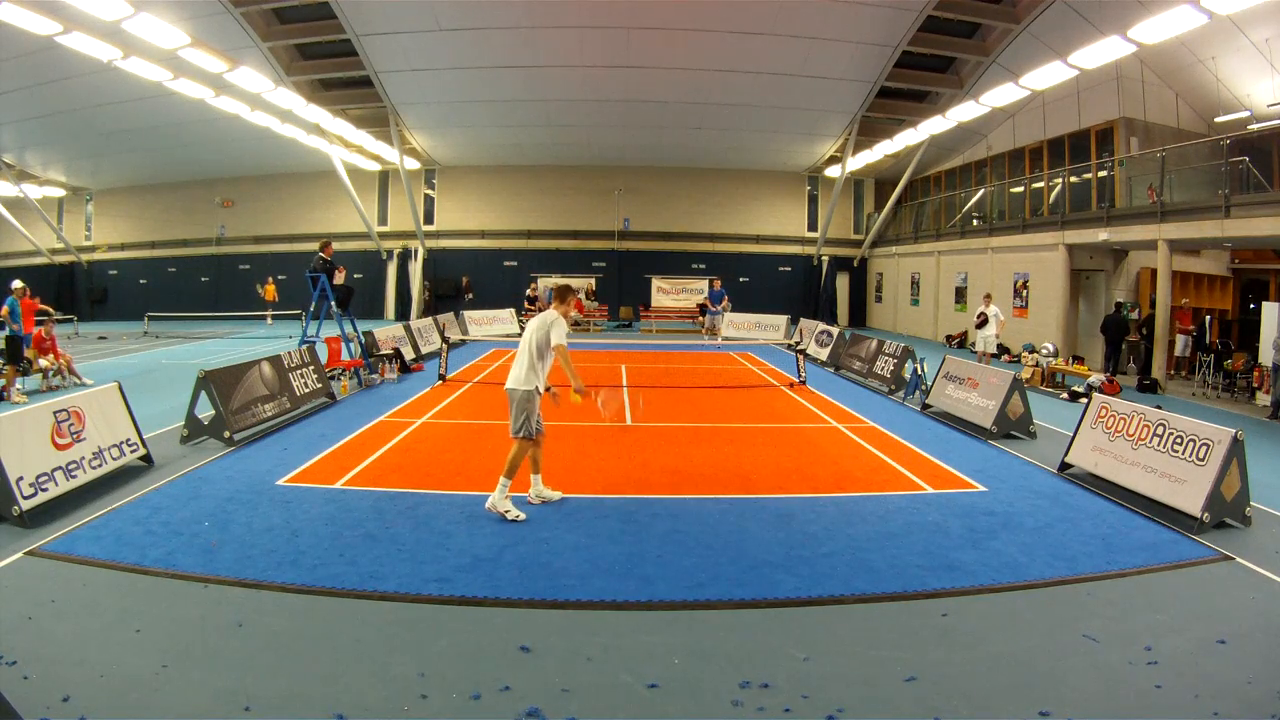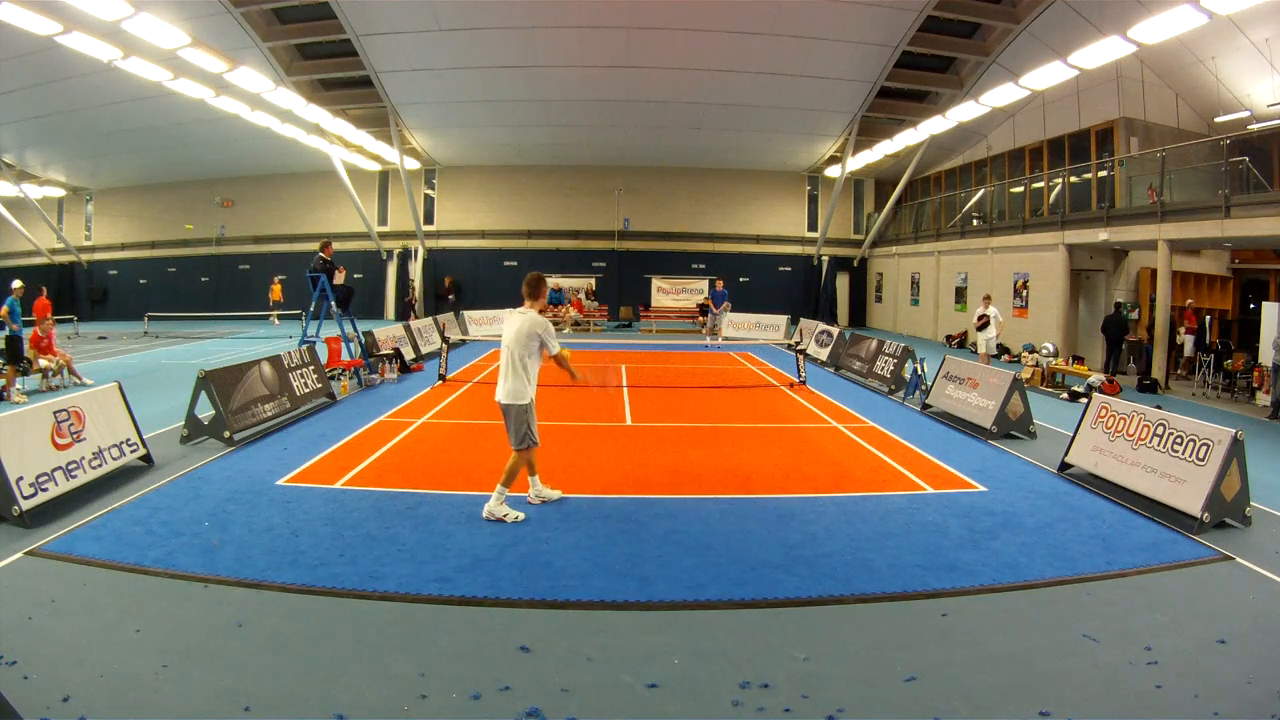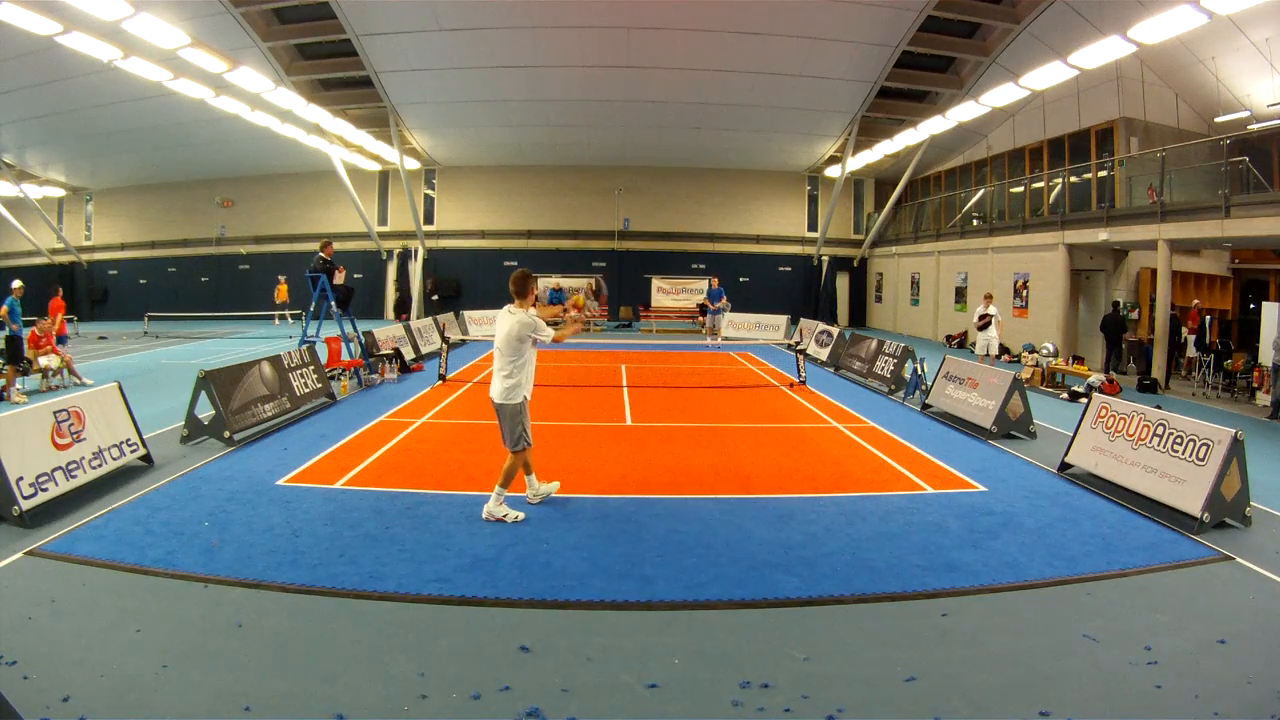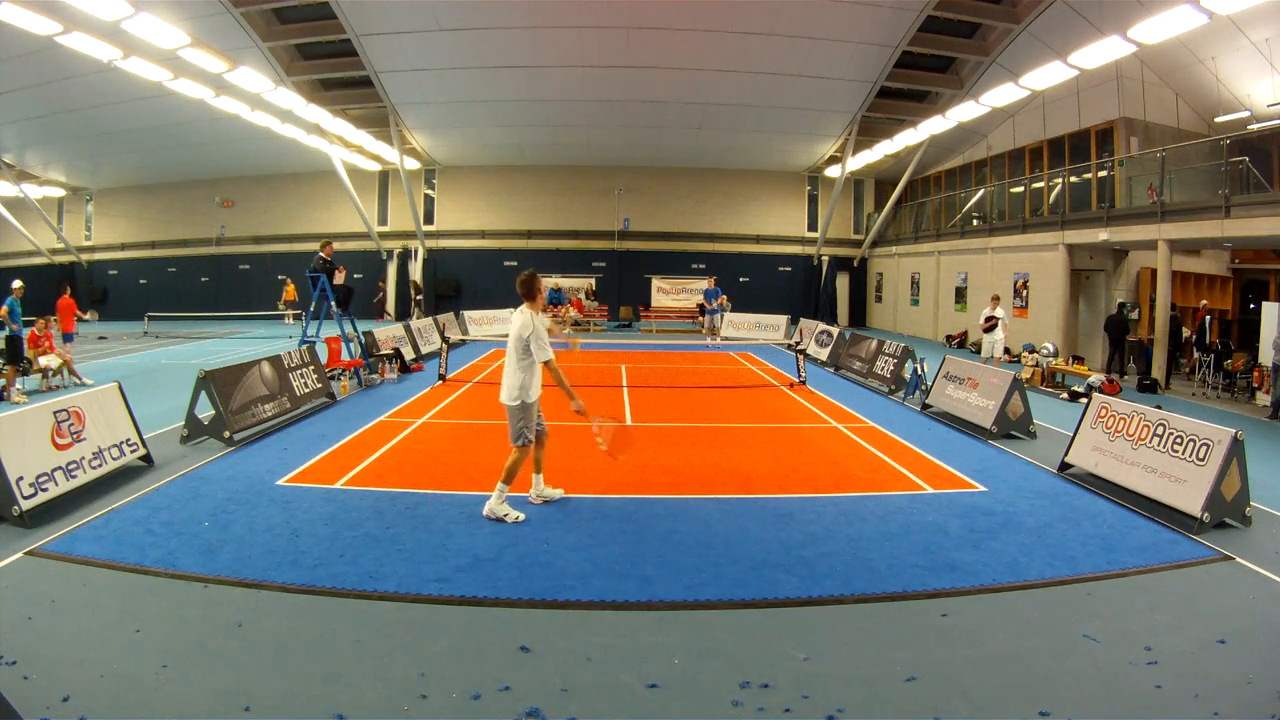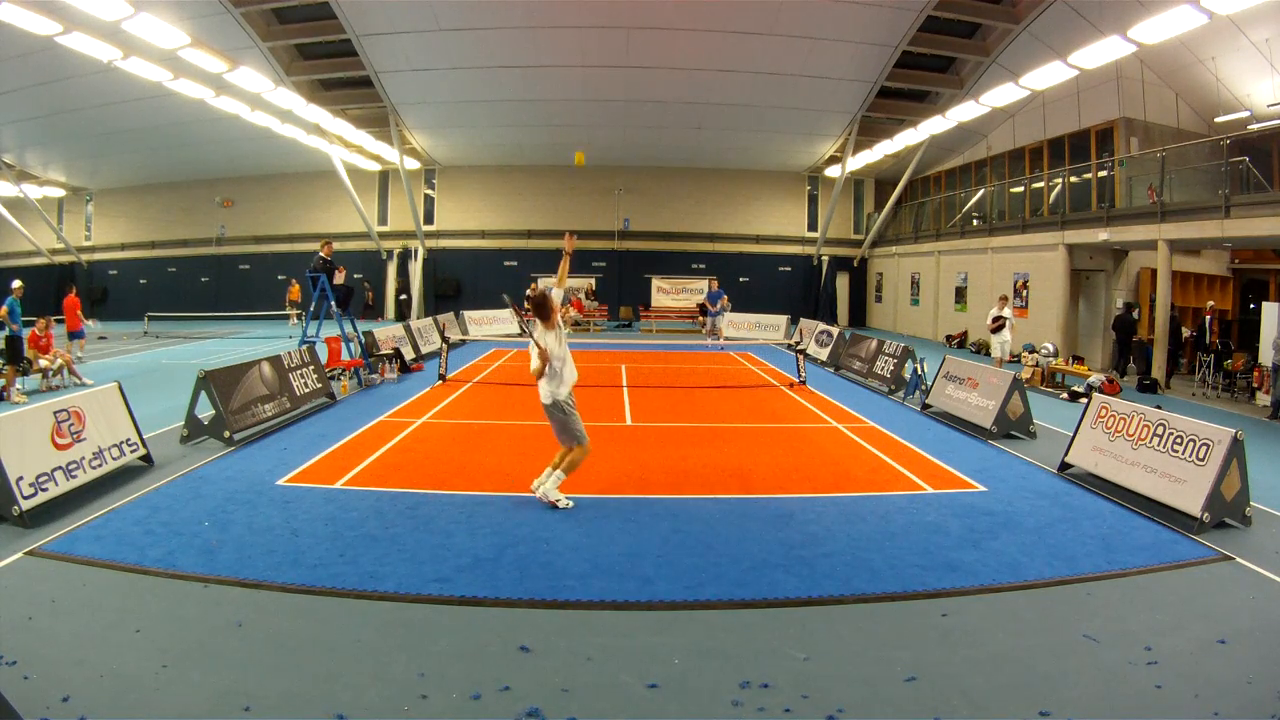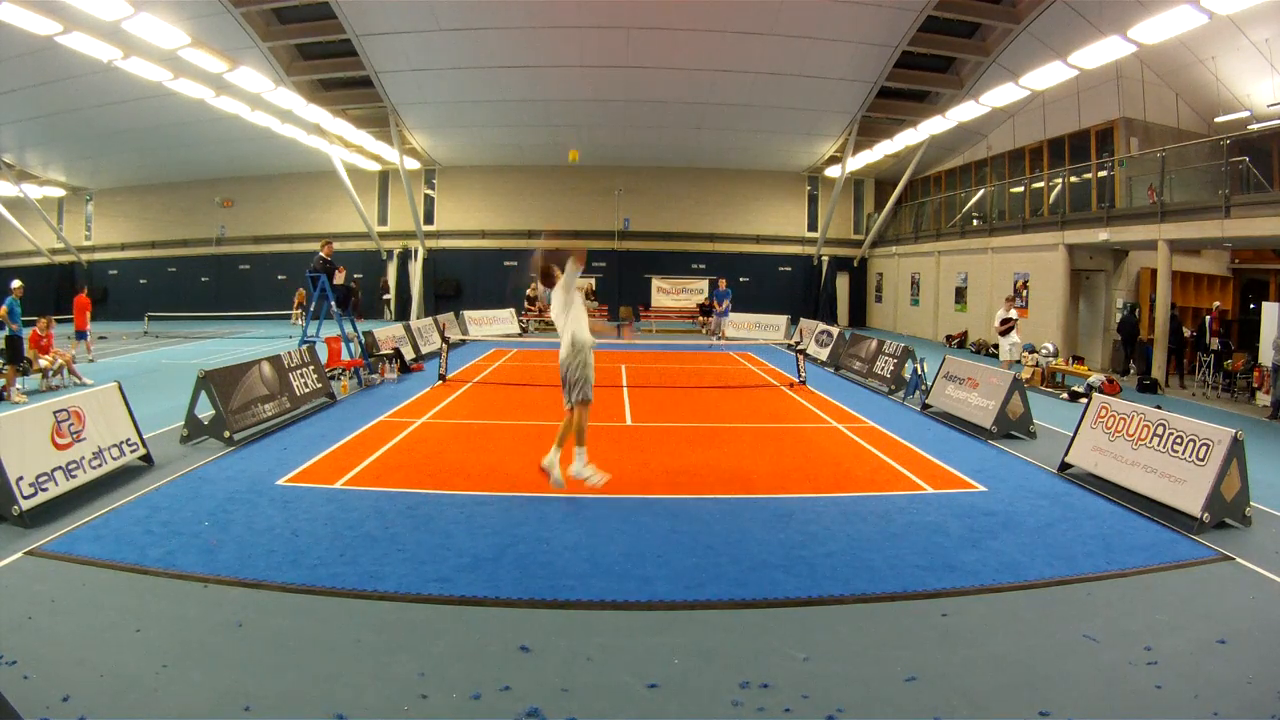
dt=0.4s
person 1, frame 1
left shoulder: (540, 319)
right shoulder: (557, 320)
right elbow: (559, 348)
left wrist: (548, 386)
right wrist: (574, 379)
left hip: (525, 385)
right hip: (524, 387)
left knee: (537, 437)
right knee: (524, 441)
left ankle: (537, 490)
right ankle: (499, 497)
person 1, frame 2
left shoulder: (512, 317)
right shoulder: (541, 323)
right elbow: (558, 358)
left wrist: (544, 354)
right wrist: (573, 373)
left hip: (507, 392)
right hip: (519, 395)
left knee: (528, 443)
right knee: (522, 449)
left ankle: (536, 490)
right ankle: (495, 504)
person 1, frame 3
left shoulder: (507, 312)
right shoulder: (528, 324)
left elbow: (538, 312)
right elbow: (556, 338)
left wrist: (564, 308)
right wrist: (574, 327)
left hip: (503, 392)
right hip: (512, 396)
left knee: (522, 445)
right knee: (518, 450)
left ankle: (534, 488)
right ankle: (494, 506)
person 1, frame 4
left shoulder: (527, 314)
right shoulder: (532, 325)
right elbow: (551, 367)
left wrist: (558, 331)
right wrist: (573, 398)
left hip: (527, 393)
right hip: (520, 395)
left knee: (540, 438)
right knee: (522, 448)
left ankle: (538, 489)
right ankle: (495, 503)
person 1, frame 5
left shoulder: (551, 318)
right shoulder: (540, 341)
left elbow: (560, 281)
right elbow: (537, 376)
left wrist: (567, 252)
right wrist: (542, 358)
left hip: (561, 395)
right hip: (557, 399)
left knee: (571, 446)
right knee: (582, 448)
left ankle: (544, 483)
right ankle: (549, 488)
person 1, frame 6
left shoulder: (564, 295)
right shoulder: (563, 288)
left elbow: (585, 324)
right elbow: (575, 263)
left hip: (569, 356)
right hip: (577, 352)
left knee: (572, 414)
right knee: (581, 408)
left ankle: (552, 460)
right ankle: (579, 465)
